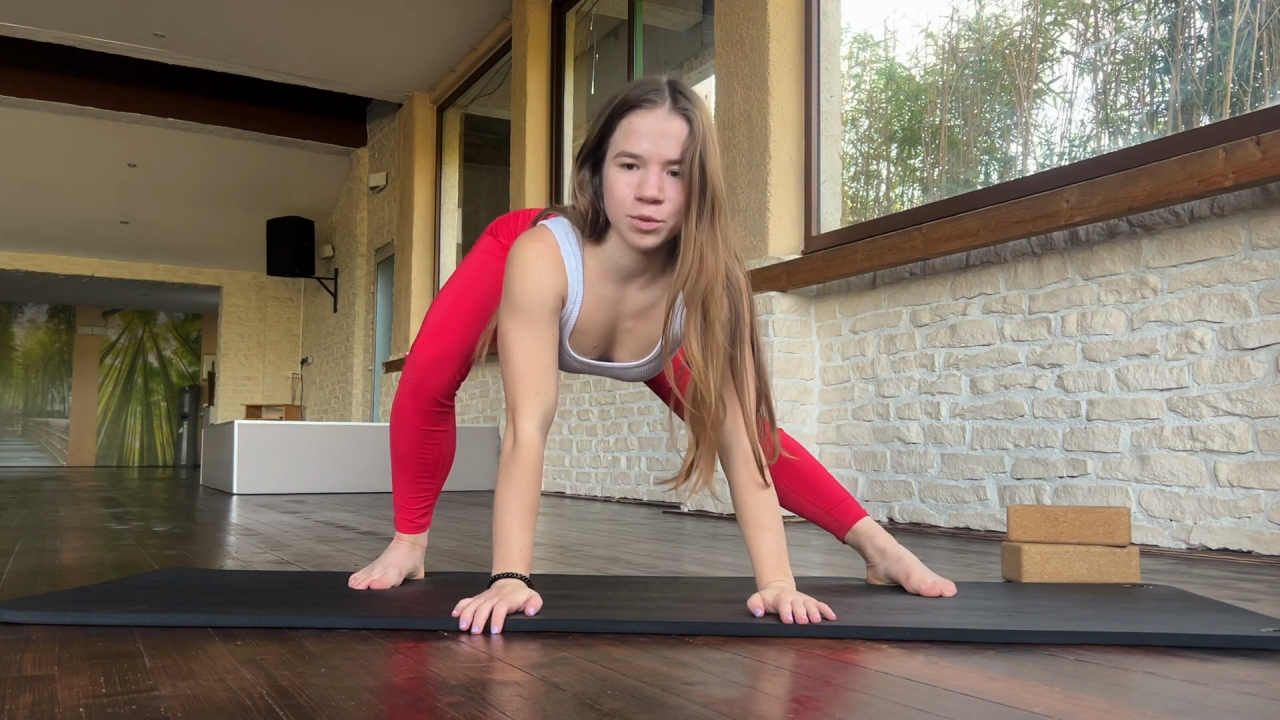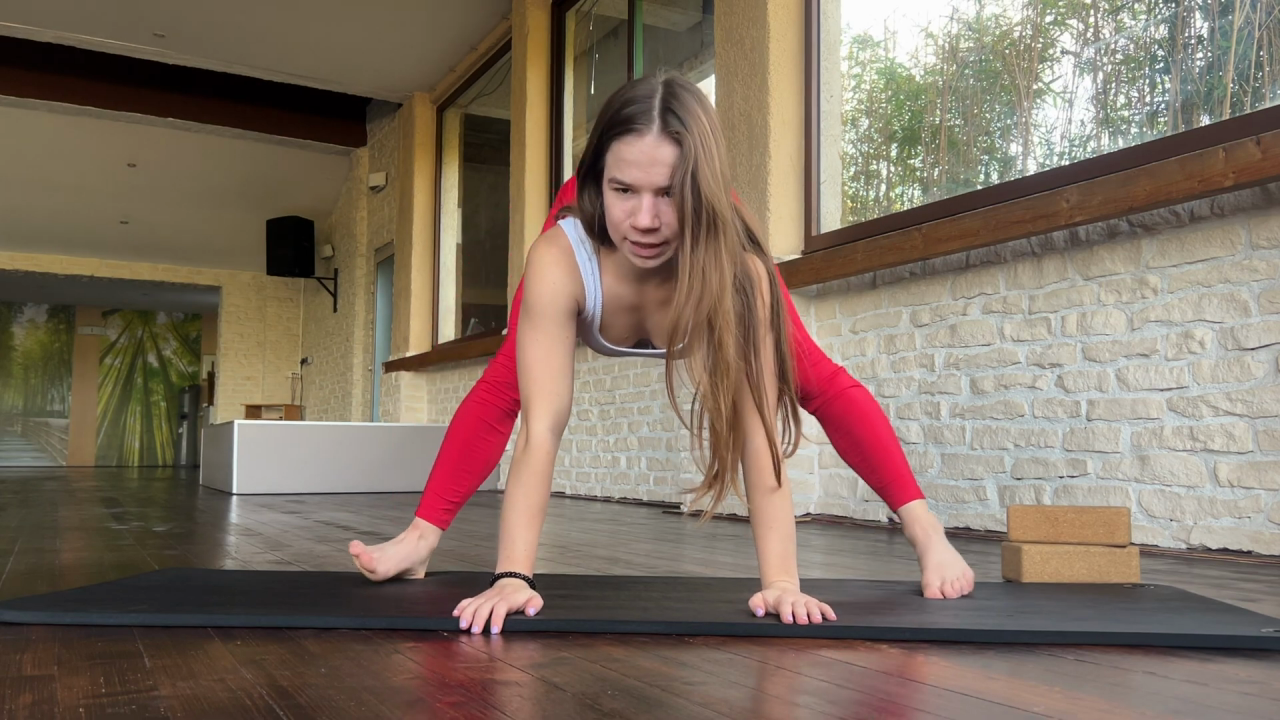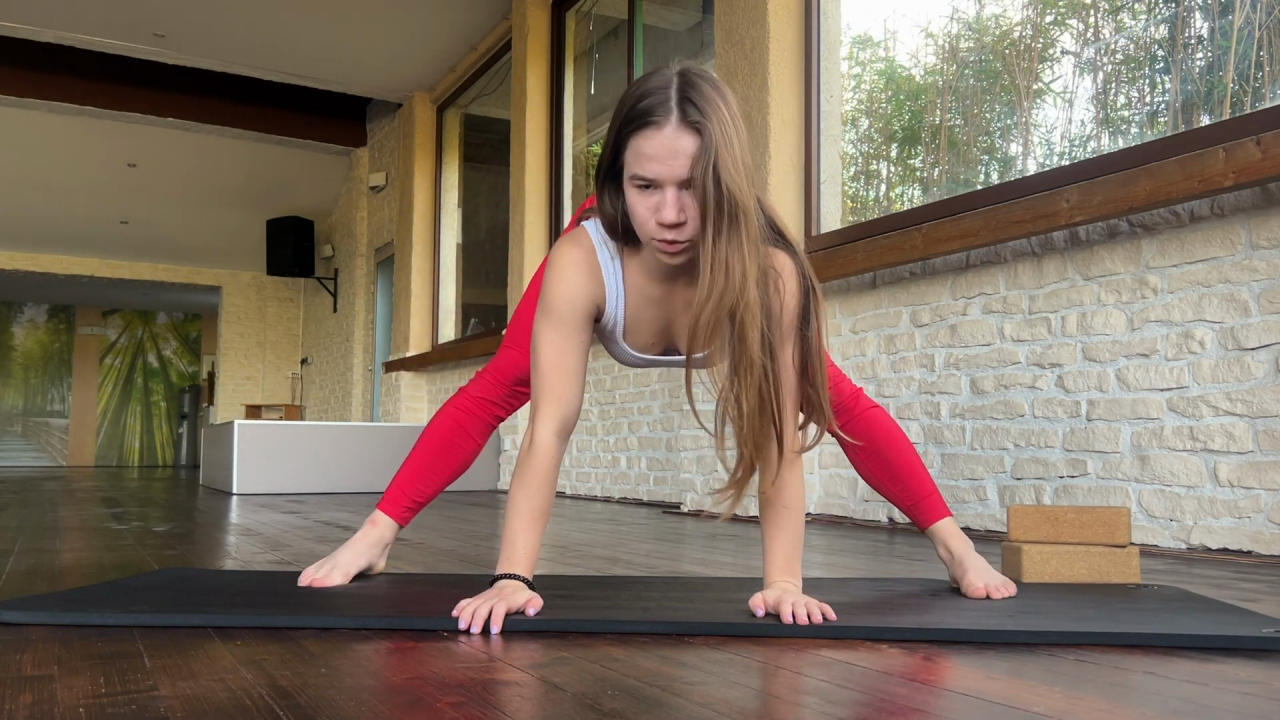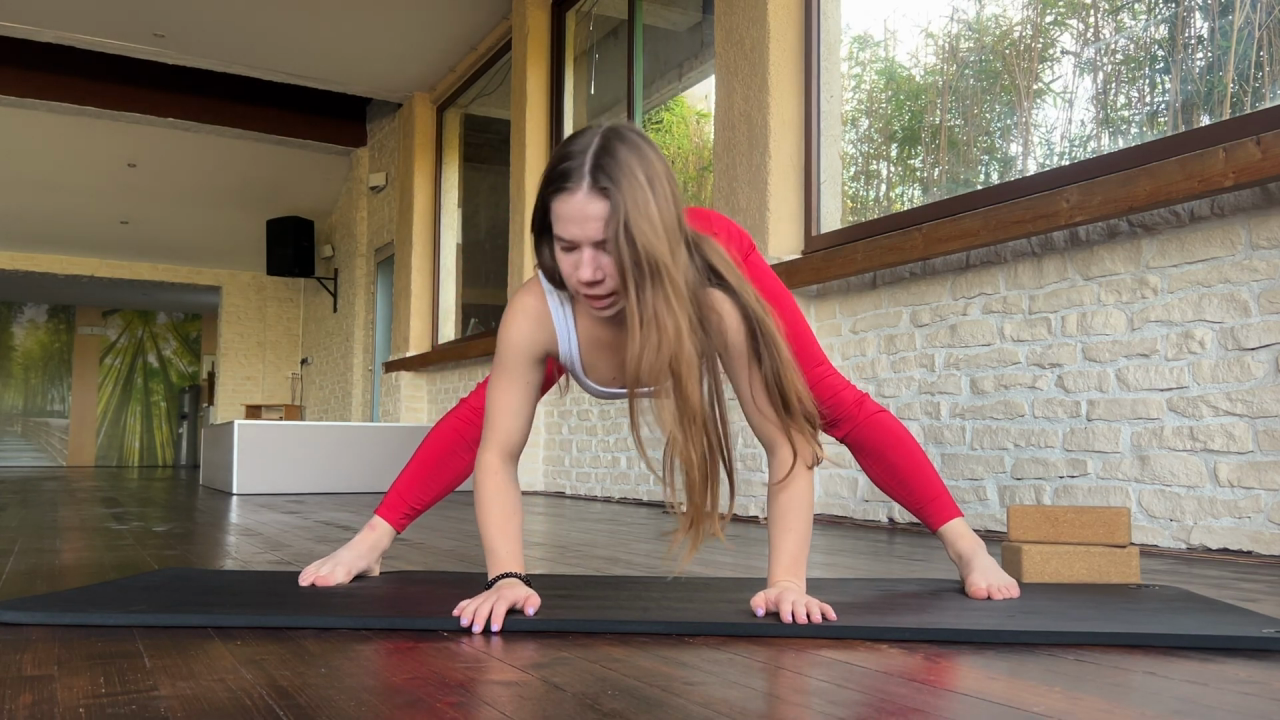
dt=0.7s
person 1, frame 1
left shoulder: (714, 281)
right shoulder: (537, 253)
left elbow: (739, 436)
right elbow: (527, 426)
left wrist: (776, 581)
right wrist: (510, 577)
left knee: (739, 414)
right knee: (428, 378)
left ankle: (875, 544)
right ankle: (409, 543)
person 1, frame 2
left shoulder: (736, 266)
right shoulder: (562, 256)
left elbow: (759, 429)
right elbow: (541, 423)
right wrist: (511, 576)
left hip: (703, 246)
right hip: (596, 233)
left knee: (816, 379)
right knee: (503, 385)
left ankle: (924, 532)
right ankle: (422, 538)
person 1, frame 3
left shoulder: (769, 270)
right shoulder: (582, 261)
left elbow: (779, 433)
right elbow: (550, 428)
left wrist: (784, 582)
right wrist: (512, 576)
left hip: (724, 266)
right hip: (610, 263)
left knee: (832, 399)
right knee: (493, 389)
left ankle: (953, 547)
right ankle: (375, 539)
person 1, frame 4
left shoulder: (712, 295)
right shoulder: (531, 316)
left elbow: (793, 441)
right elbow: (493, 456)
left wrist: (787, 584)
right wrist: (507, 579)
left hip: (708, 252)
right hip: (590, 306)
left knee: (836, 403)
right knee: (482, 409)
left ankle: (965, 546)
right ankle: (371, 541)
